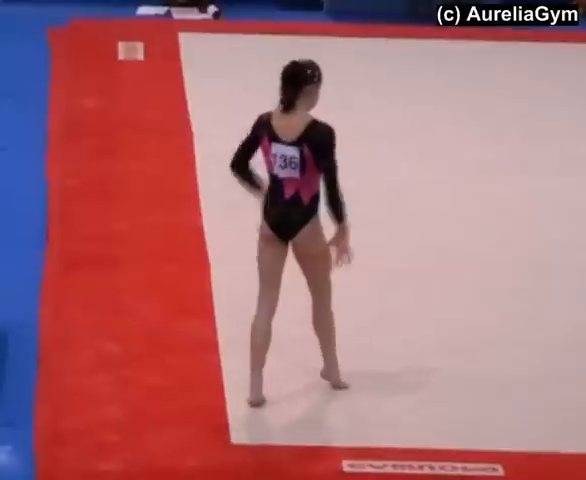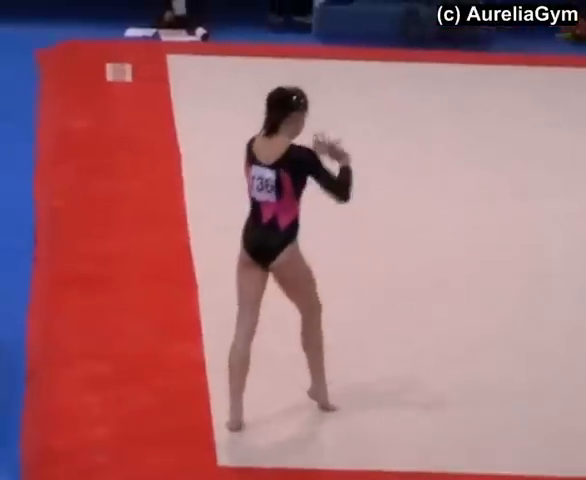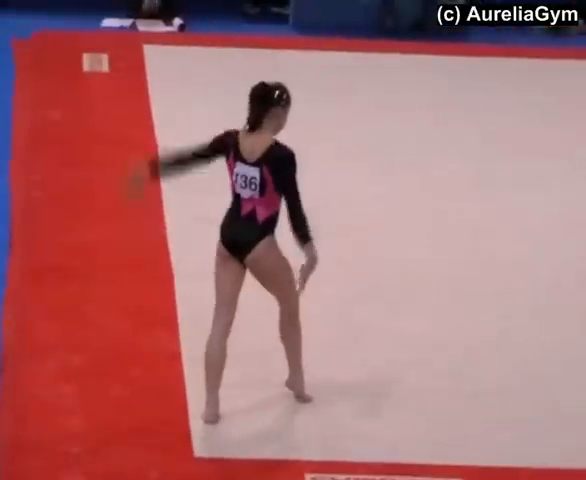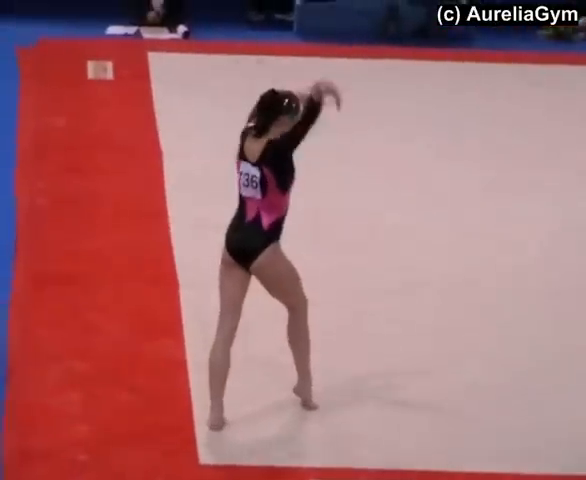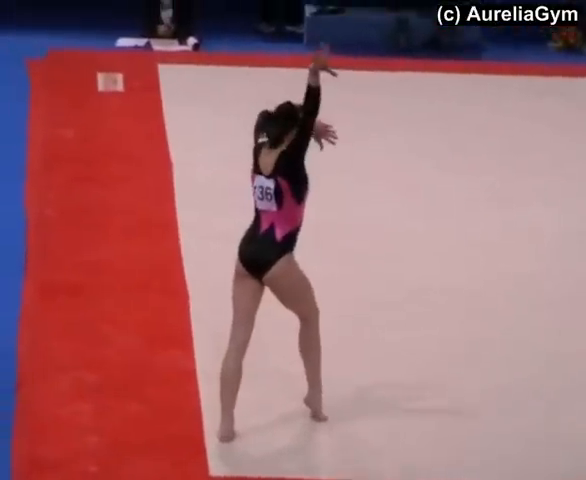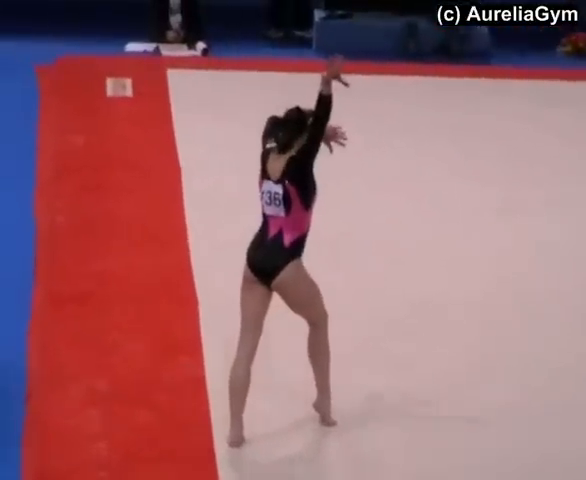
dt=0.4s
person 1, frame 1
left shoulder: (265, 123)
right shoulder: (321, 133)
left elbow: (237, 164)
right elbow: (331, 184)
right wrist: (342, 228)
left hip: (271, 218)
right hip: (303, 222)
left knee: (265, 304)
right knee: (322, 295)
left ankle: (255, 387)
right ankle: (331, 369)
person 1, frame 2
left shoulder: (252, 147)
right shoulder: (301, 156)
right elbow: (342, 193)
right wrist: (343, 161)
left hip: (251, 242)
right hip: (281, 248)
left knee: (244, 328)
right knee: (311, 312)
left ankle: (235, 412)
right ankle: (319, 390)
person 1, frame 3
left shoulder: (230, 141)
right shoulder: (283, 155)
left elbow: (191, 157)
right elbow: (293, 205)
left wrist: (155, 167)
right wrist: (308, 248)
left hip: (228, 235)
right hip: (258, 242)
left knee: (221, 322)
right knee: (290, 303)
left ankle: (211, 405)
right ankle: (296, 382)
person 1, frame 4
left shoulder: (247, 138)
right shoulder: (277, 151)
left elbow: (266, 114)
right elbow: (301, 127)
left wrist: (306, 100)
right wrist: (316, 98)
left hip: (234, 241)
right hip: (262, 247)
left knee: (225, 329)
right knee: (298, 308)
left ankle: (216, 413)
right ankle: (304, 388)
person 1, frame 5
left shoulder: (260, 152)
right shoulder: (290, 160)
left elbow: (266, 118)
right elbow: (307, 120)
left wrist: (309, 127)
right wrist: (315, 76)
left hip: (247, 253)
right hip: (275, 259)
left knee: (238, 339)
right knee: (309, 317)
left ankle: (226, 423)
right ankle: (315, 397)
person 1, frame 6
left shoulder: (268, 157)
right shoulder: (299, 165)
left elbow: (277, 125)
right elbow: (319, 128)
left wrist: (318, 131)
right wrist: (327, 84)
left hip: (255, 258)
right hip: (283, 264)
left knee: (246, 345)
right knee: (318, 322)
left ankle: (235, 429)
right ankle: (323, 402)
